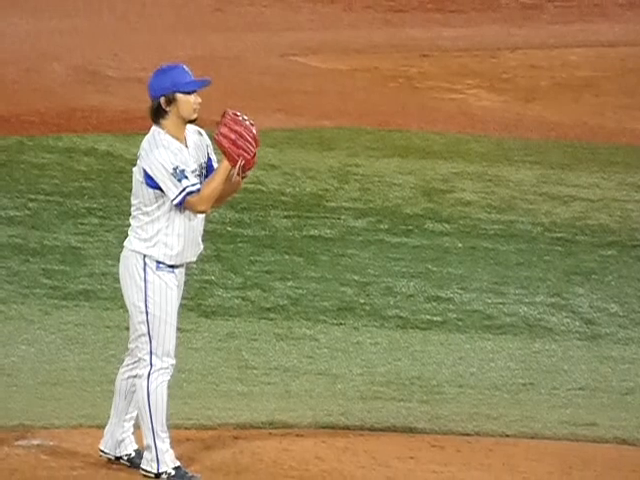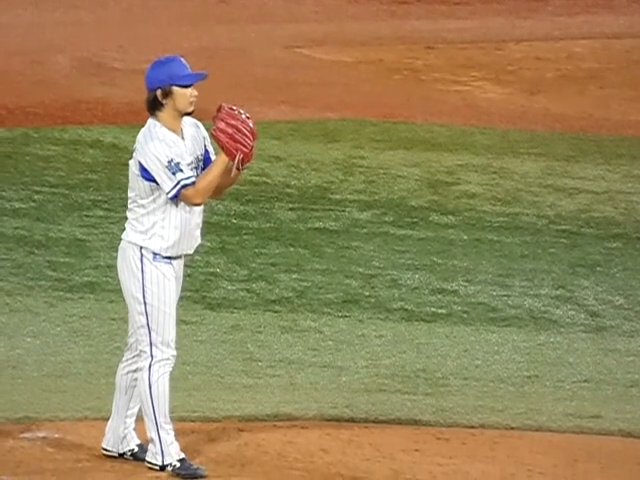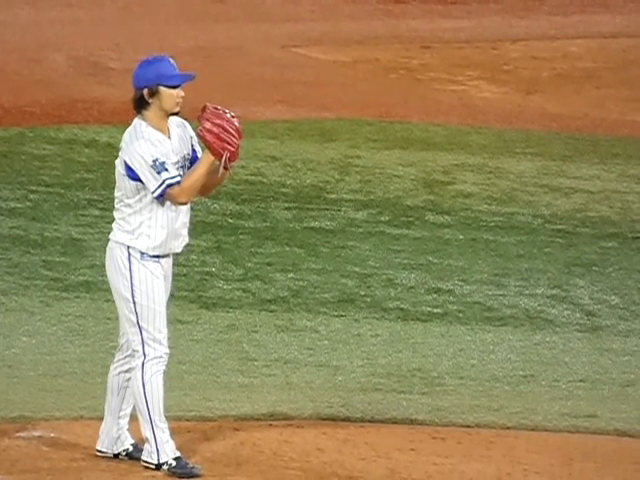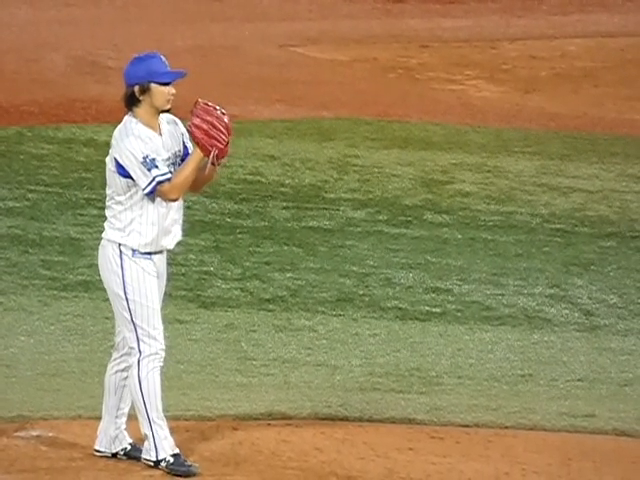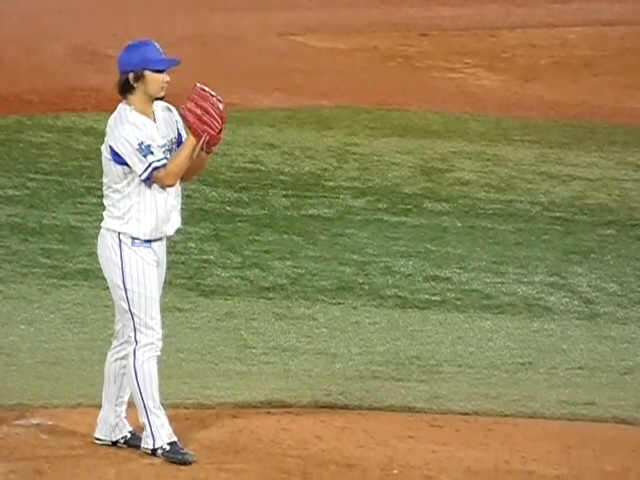
dt=1s
person 1, frame 1
left shoulder: (196, 137)
right shoulder: (157, 151)
left elbow: (217, 196)
right elbow: (198, 202)
left wrist: (239, 171)
right wrist: (229, 157)
left hip: (172, 266)
right hip: (150, 266)
left knee: (142, 357)
right knee: (156, 361)
left ankle: (117, 442)
person 1, frame 2
left shoulder: (194, 130)
right shoulder: (152, 143)
left elbow: (216, 188)
right elbow: (194, 195)
left wrist: (238, 161)
right wrist: (227, 151)
left hip: (171, 258)
right hip: (147, 258)
left knee: (141, 351)
right knee: (157, 353)
left ankle: (120, 438)
person 1, frame 3
left shoulder: (180, 130)
right shoulder: (139, 143)
left elbow: (204, 187)
right elbow: (180, 194)
left wrist: (224, 159)
right wrist: (211, 151)
left hip: (160, 257)
right hip: (135, 258)
left knee: (133, 350)
right knee: (151, 352)
left ankle: (114, 439)
person 1, frame 4
left shoulder: (172, 127)
right shoulder: (129, 139)
left elbow: (196, 183)
right elbow: (171, 189)
left wrist: (215, 156)
right wrist: (202, 147)
left hip: (154, 254)
right hip: (128, 255)
left knee: (130, 348)
right knee: (148, 349)
left ankle: (111, 438)
person 1, frame 5
left shoulder: (167, 114)
right shoulder: (124, 126)
left elbow: (188, 171)
right elbow: (166, 176)
left wrist: (207, 143)
right wrist: (196, 133)
left hip: (154, 242)
right hip: (128, 244)
left knee: (130, 337)
right knee: (145, 338)
left ankle: (111, 426)
right ankle: (157, 435)
